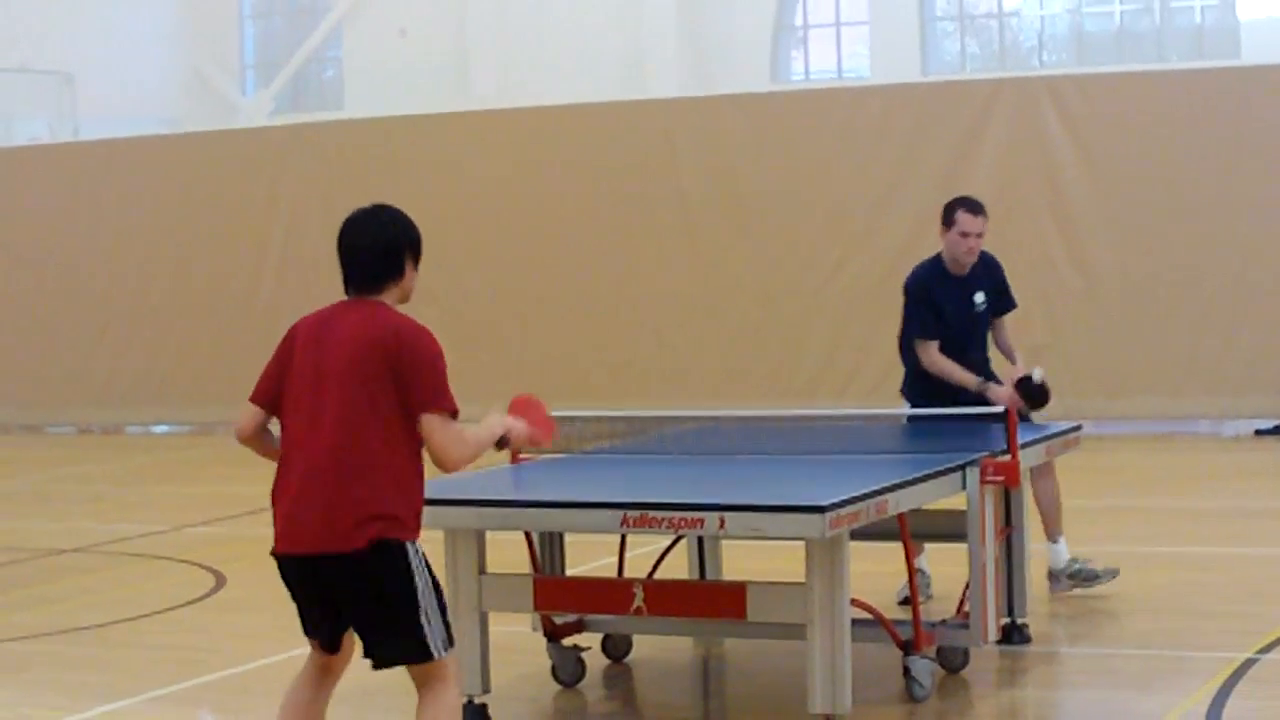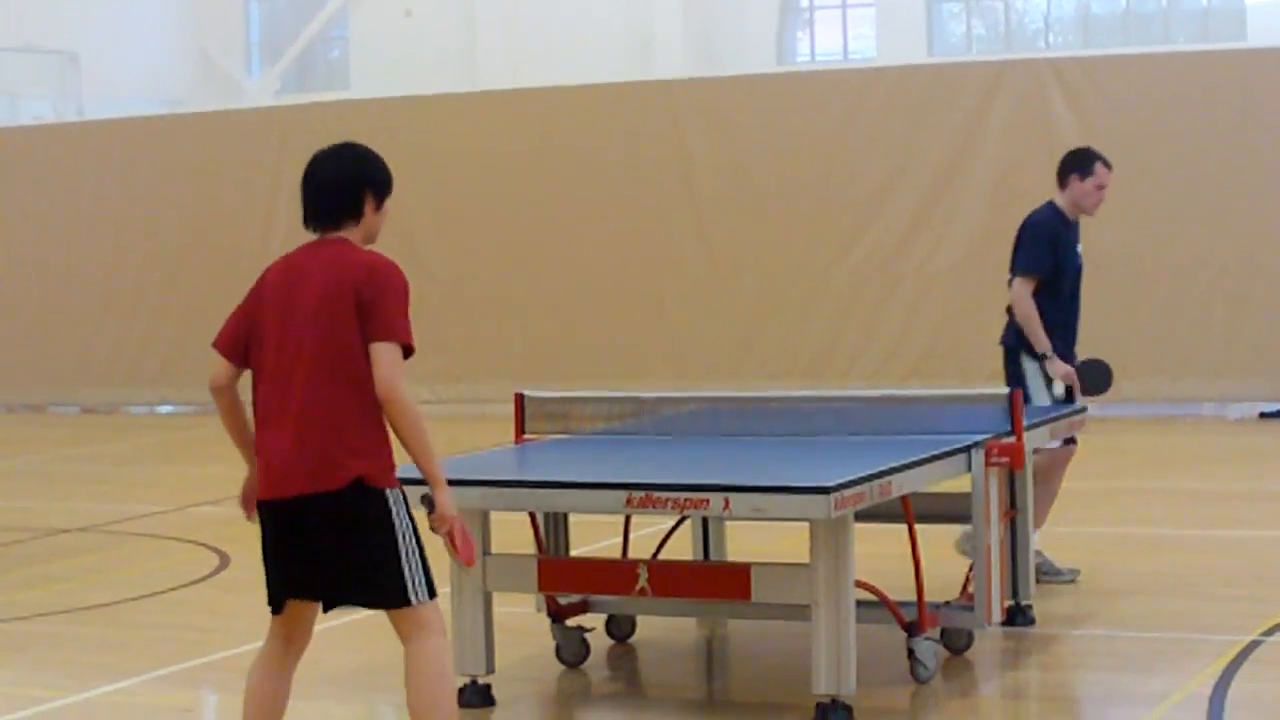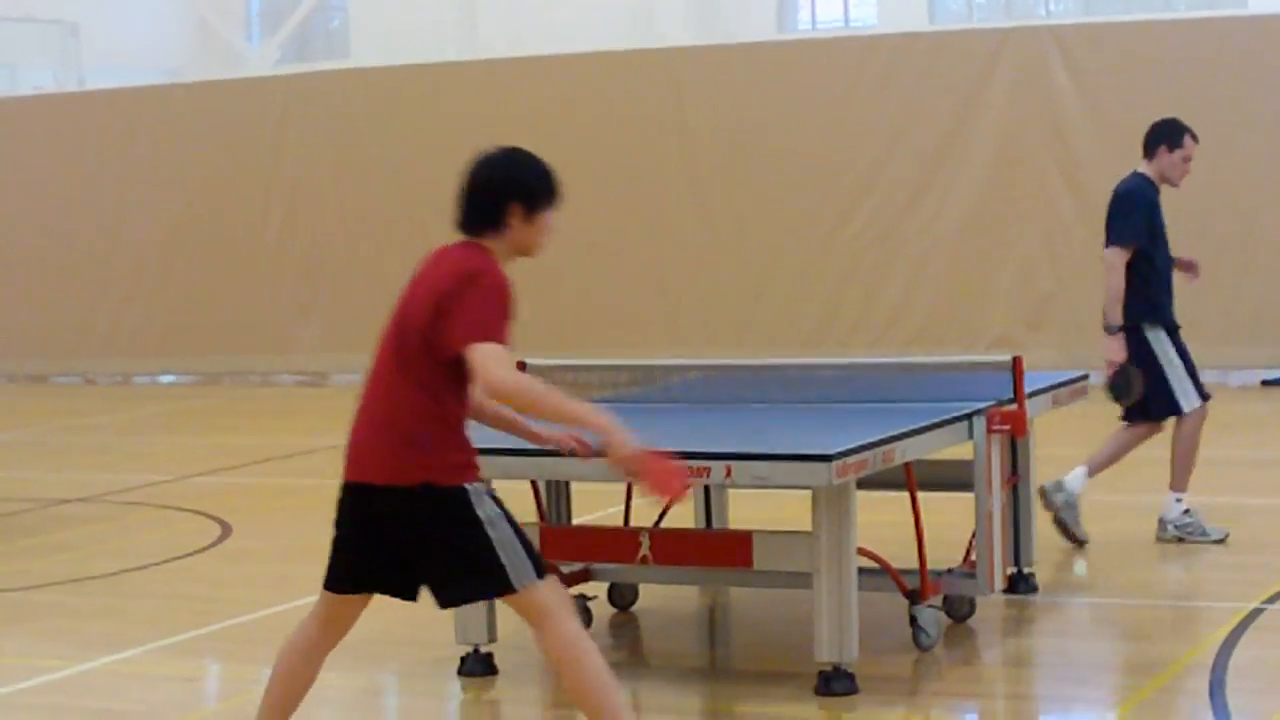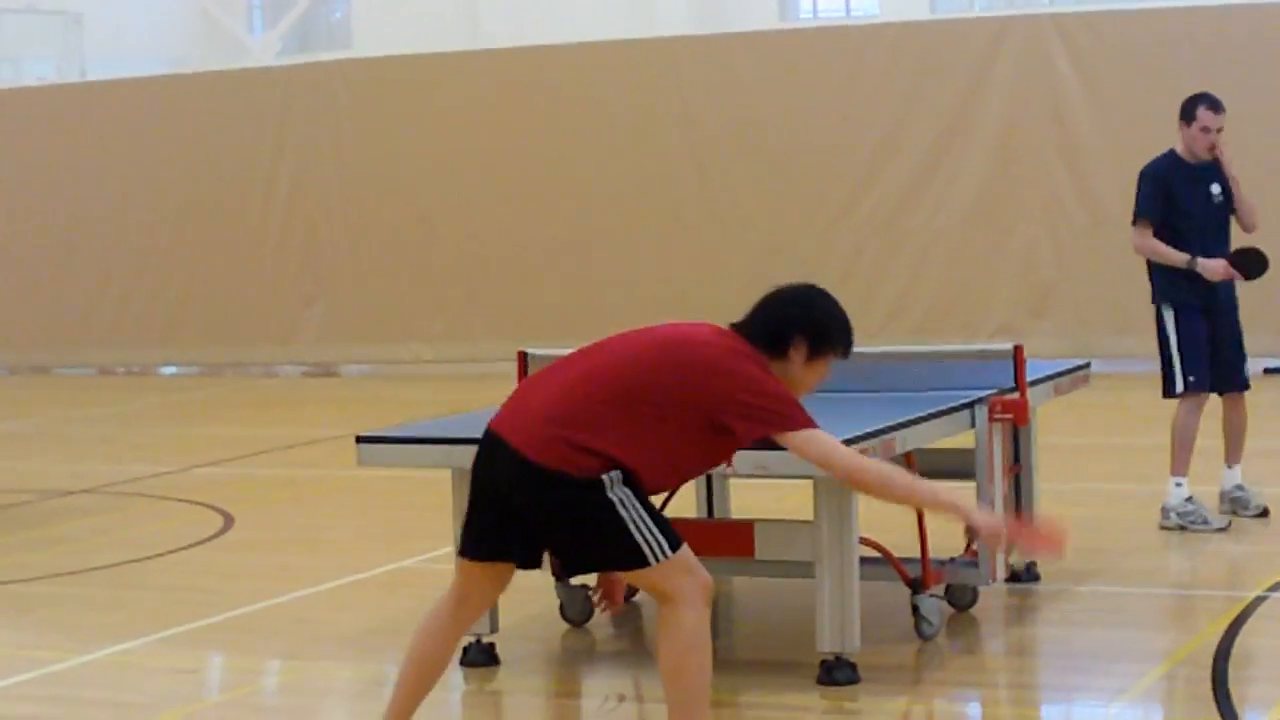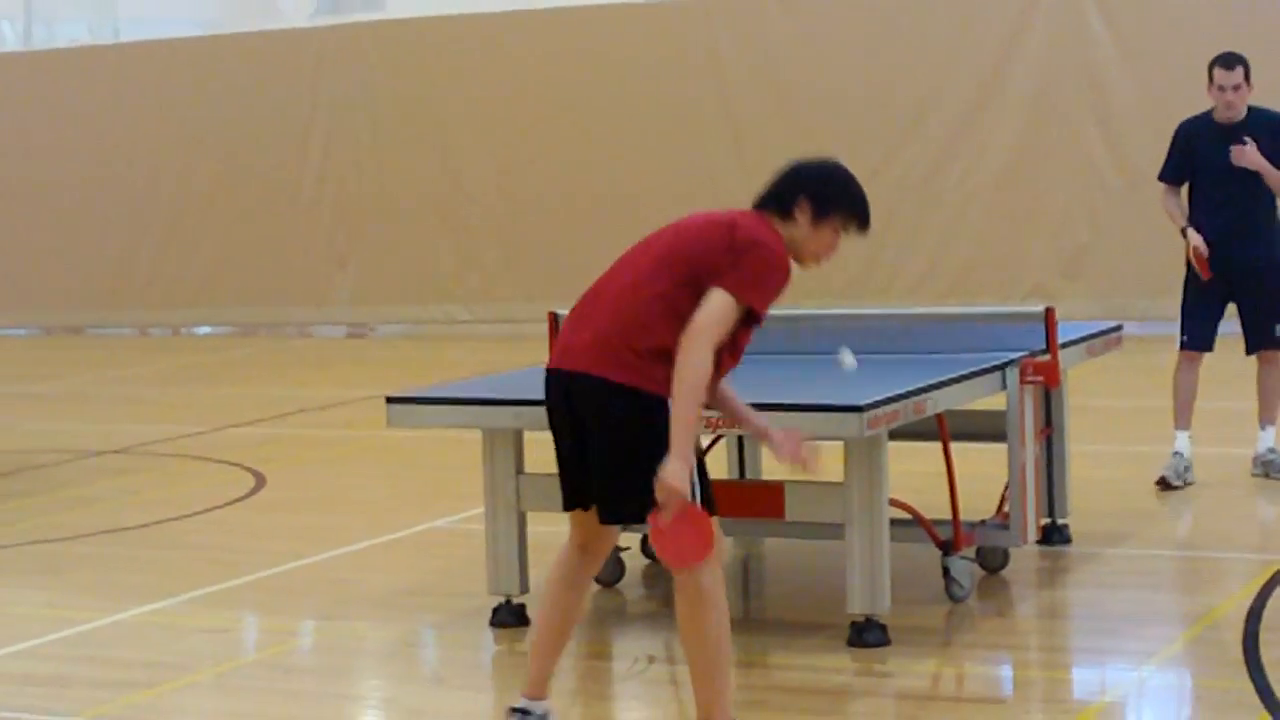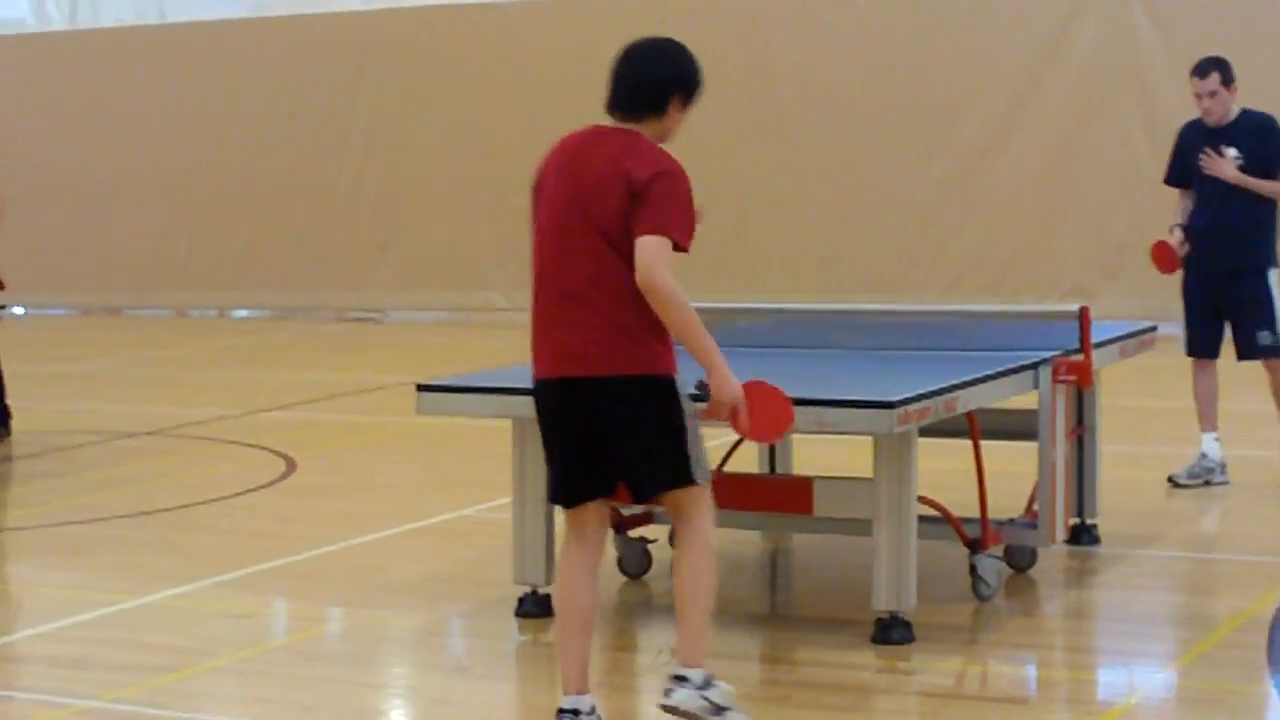
dt=0.4s
person 1, frame 1
left shoulder: (304, 333)
right shoulder: (411, 339)
left elbow: (248, 429)
right elbow: (449, 454)
right wrist: (498, 425)
left hip: (296, 539)
right hip: (376, 537)
left knee: (327, 661)
right knee: (438, 678)
person 1, frame 2
left shoulder: (273, 277)
right shoulder: (378, 274)
left elbow: (220, 382)
right elbow: (390, 389)
left wrist: (256, 462)
right wrist: (437, 479)
left hip: (279, 485)
right hip: (352, 480)
left knee: (287, 635)
right knee: (424, 629)
person 1, frame 3
left shoulder: (446, 265)
right shoulder: (480, 278)
right elbow: (494, 380)
left wrist: (532, 432)
right wrist: (596, 420)
left hip: (369, 468)
right hip: (427, 475)
left knee: (332, 616)
right knee: (549, 608)
person 1, frame 4
left shoulder: (708, 352)
right shoulder: (742, 375)
right elbow: (847, 465)
left wrist: (612, 555)
right wrist: (964, 509)
left hip: (510, 445)
right hip: (564, 461)
left knee: (470, 593)
right knee: (686, 593)
person 1, frame 5
left shoulder: (716, 232)
right shoulder: (762, 252)
right elbow: (700, 341)
left wrist: (762, 431)
right wrist: (678, 454)
left hip: (572, 371)
right hip: (629, 385)
left knee: (587, 541)
person 1, frame 6
left shoulder: (563, 153)
right shoulder: (658, 170)
right elbow: (653, 274)
right wrist: (715, 364)
left hip: (557, 370)
right hip: (634, 368)
left knee: (584, 529)
right knee: (692, 506)
person 2, frame 1
left shoulder: (989, 269)
right shoulder: (922, 283)
left elbow: (998, 325)
right elbow: (928, 357)
left wrist: (1019, 367)
right wrist: (986, 388)
left hip: (986, 387)
right hip: (930, 394)
left ankle: (1062, 563)
right ankle: (920, 570)
person 2, frame 2
left shoulder: (1068, 227)
right shoulder: (1042, 226)
right elbow: (1019, 295)
right wrist: (1048, 357)
left hip: (1056, 356)
right hip: (1033, 356)
left knee: (1063, 449)
right knee: (1046, 447)
left ankle: (1029, 550)
person 2, frame 3
left shoulder: (1142, 192)
right shoulder: (1135, 195)
right elbow: (1115, 263)
left wrist: (1170, 263)
right wrist: (1114, 333)
left hip: (1148, 323)
right hip: (1145, 324)
left knee: (1146, 421)
right knee: (1192, 408)
left ankle: (1068, 488)
right ankle: (1175, 513)
person 2, frame 4
left shoulder: (1220, 167)
right shoulder: (1158, 173)
left elbow: (1250, 224)
right elbow: (1142, 240)
left wrist: (1229, 172)
right wrist: (1197, 263)
left hip: (1221, 299)
right hip: (1179, 302)
left knee: (1235, 391)
right knee: (1192, 394)
left ankle: (1232, 486)
right ankle: (1177, 500)
person 2, frame 5
right shoulder: (1190, 132)
right elbow: (1171, 194)
right wrist: (1188, 230)
right hip: (1209, 262)
right knee: (1190, 352)
right ankle: (1182, 451)
person 2, frame 6
right shoulder: (1189, 135)
left wrist: (1234, 177)
right wrist: (1179, 228)
right hip: (1202, 264)
right knee: (1202, 356)
right ankle: (1211, 455)
